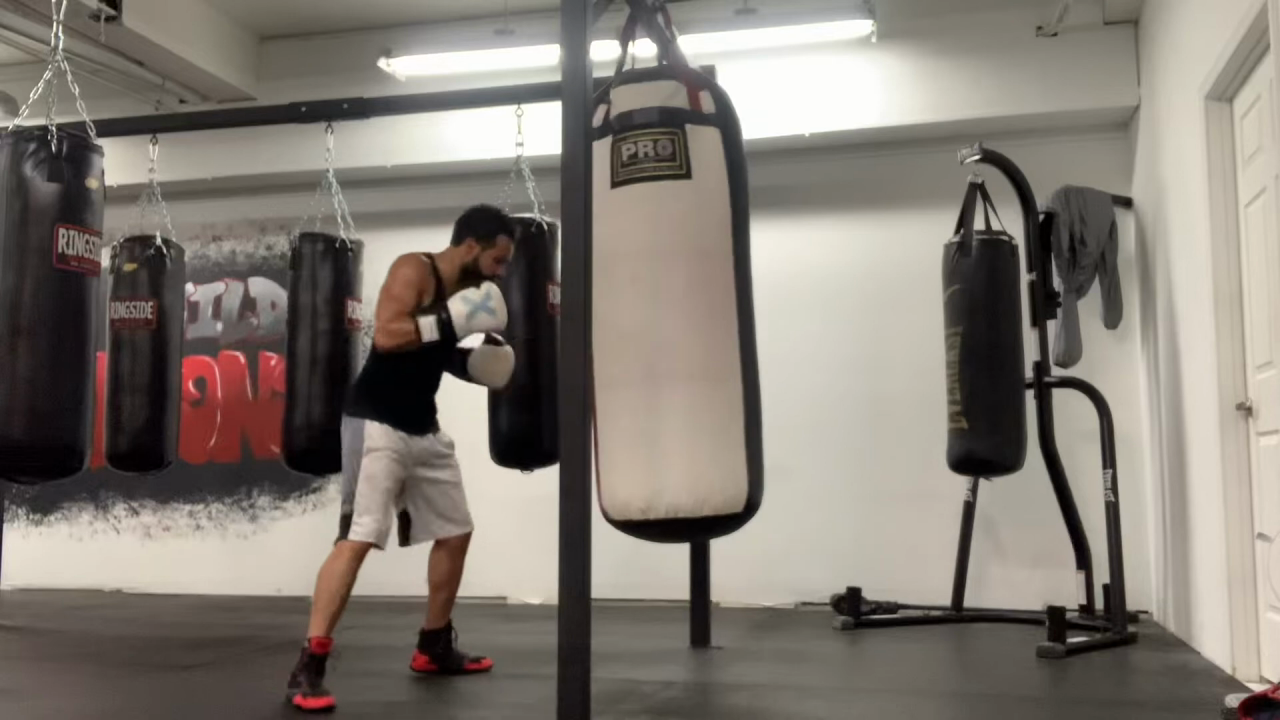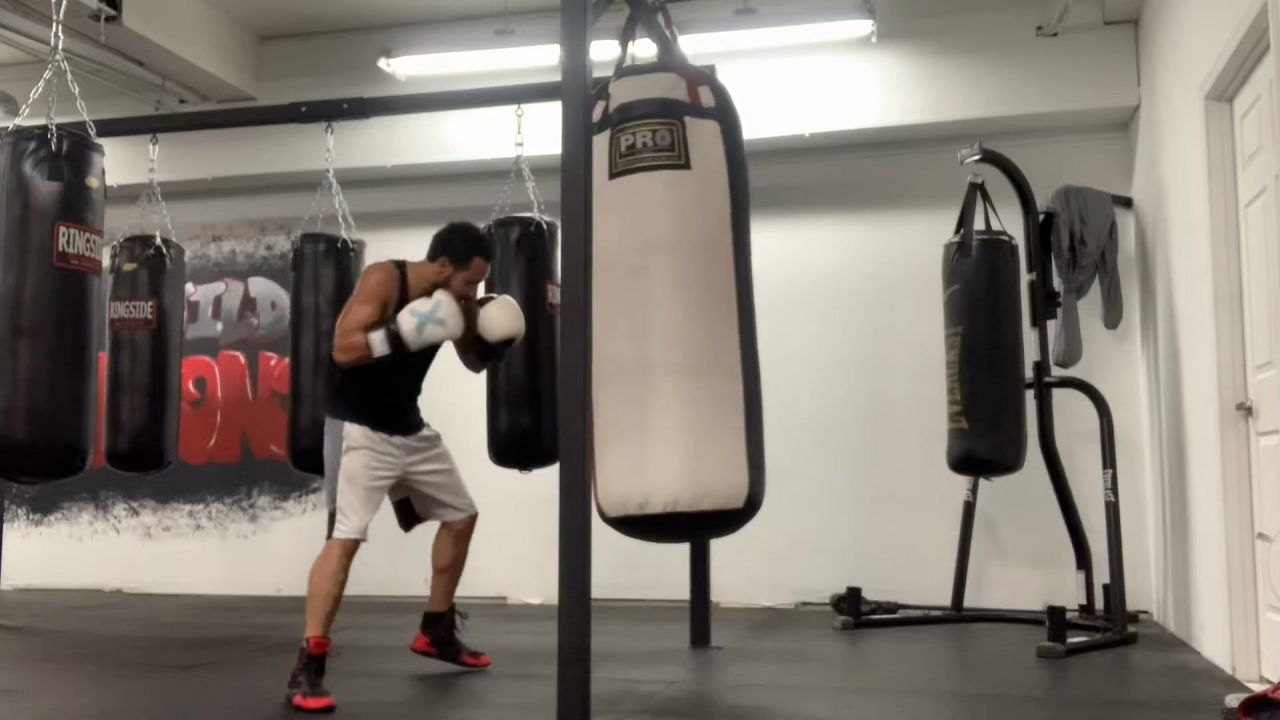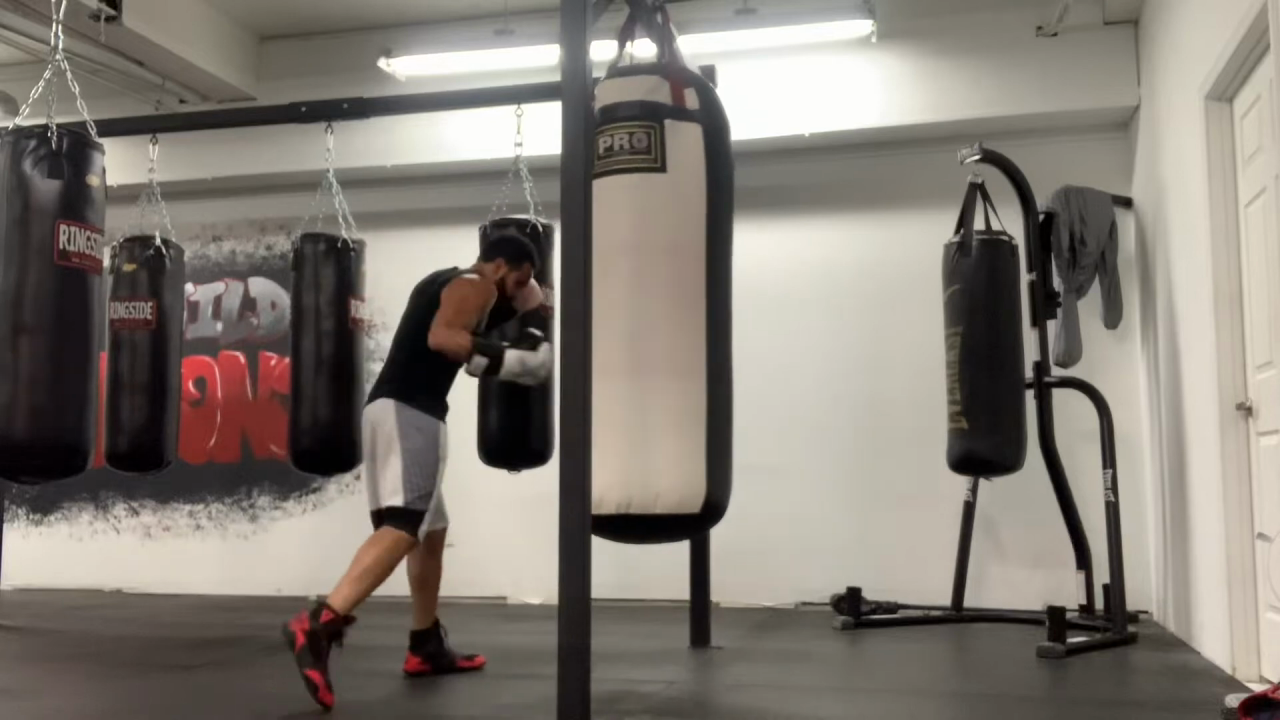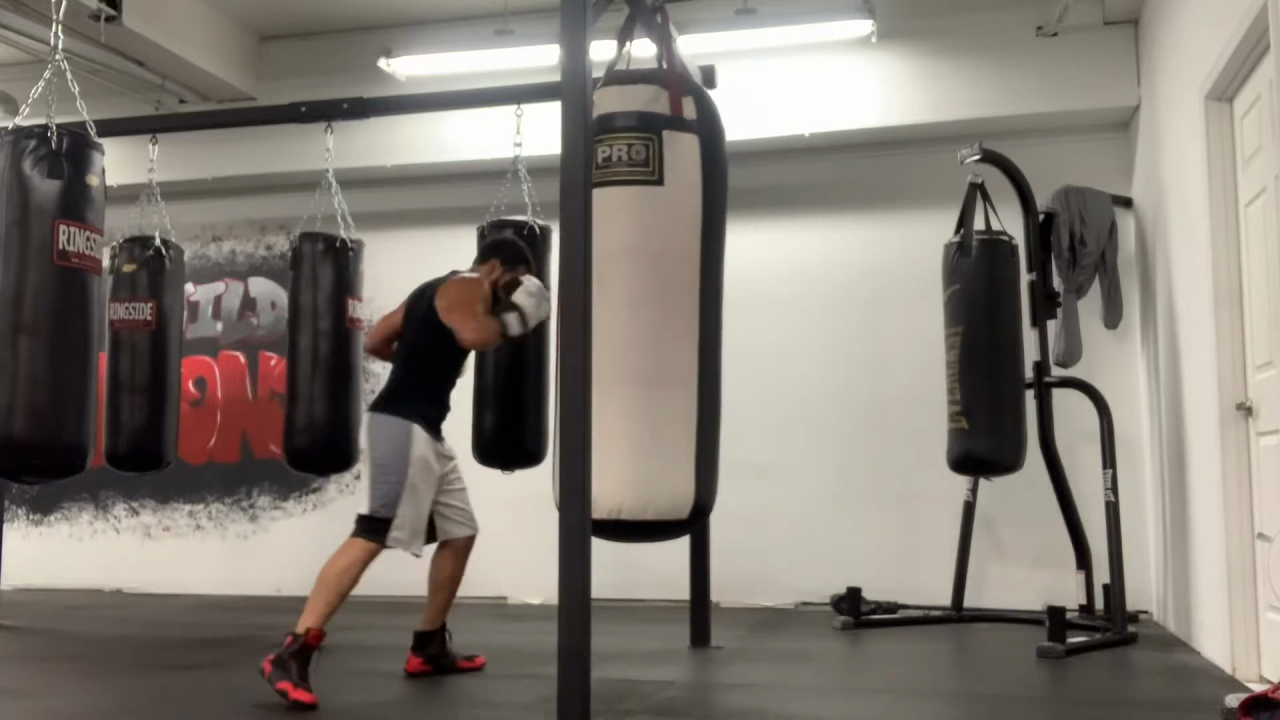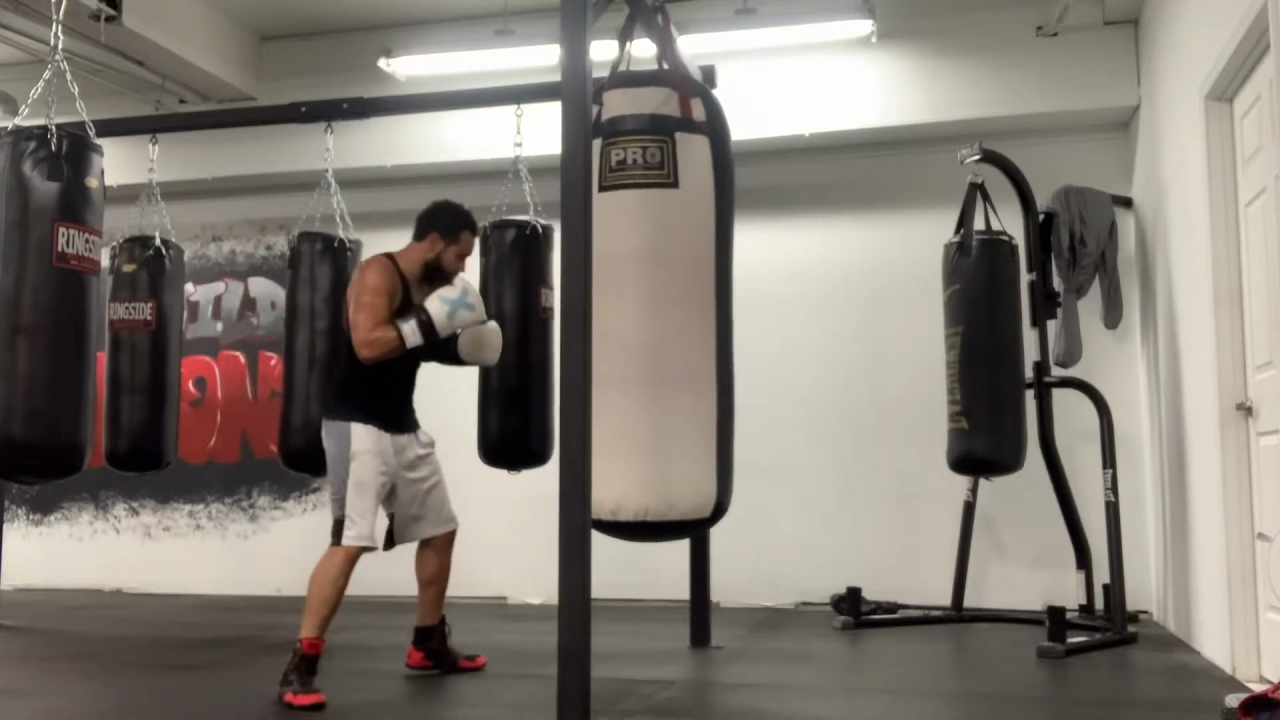
dt=0.4s
person 1, frame 1
left shoulder: (462, 289)
right shoulder: (414, 270)
right elbow: (388, 336)
left wrist: (471, 357)
right wrist: (450, 320)
left hip: (424, 430)
right hip: (375, 426)
left knee: (455, 533)
right knee: (358, 539)
left ankle: (434, 646)
right ankle: (307, 668)
person 1, frame 2
left shoulder: (456, 297)
right shoulder: (382, 279)
left elbow: (475, 360)
right elbow: (344, 349)
left wrist: (496, 333)
right wrist: (403, 333)
left hip: (409, 428)
right hip: (356, 425)
left knee: (461, 516)
right knee: (346, 536)
left ankle: (436, 630)
right ankle: (307, 669)
person 1, frame 3
left shoulder: (444, 283)
right shoulder: (474, 286)
right elbow: (443, 339)
right wrist: (508, 362)
left hip: (386, 409)
right hip: (410, 413)
left knee: (430, 529)
right knee: (402, 528)
left ankle: (425, 646)
right ankle: (318, 627)
person 1, frame 4
left shoulder: (437, 294)
right shoulder: (464, 289)
left elbow: (376, 341)
right elbow: (473, 336)
right wrist: (517, 316)
left hip: (423, 431)
right hip: (402, 426)
left knee: (460, 534)
right knee: (371, 538)
left ankle: (428, 647)
right ankle: (292, 655)
person 1, frame 5
left shoulder: (427, 283)
right shoulder: (378, 272)
right elbow: (369, 346)
left wrist: (459, 345)
right wrist: (432, 317)
left hip: (405, 429)
right hip: (357, 427)
left knee: (441, 531)
right knee: (350, 543)
left ankle: (429, 643)
right ankle: (300, 666)
